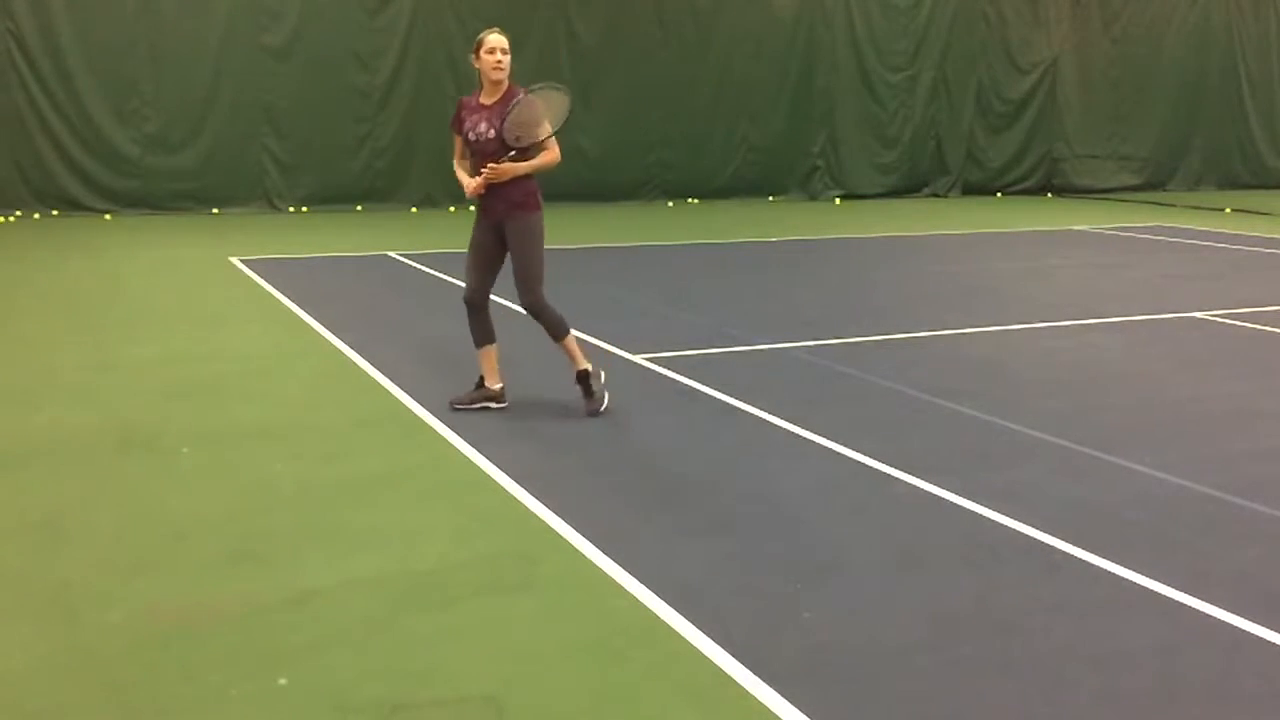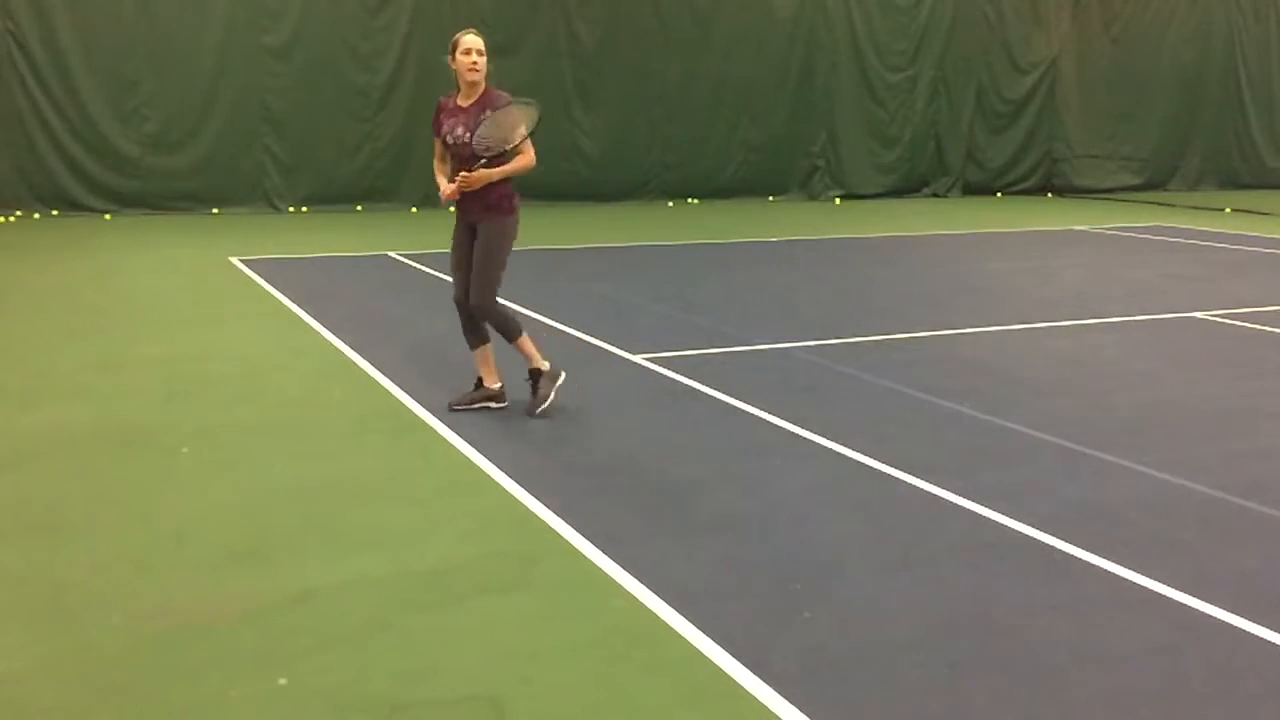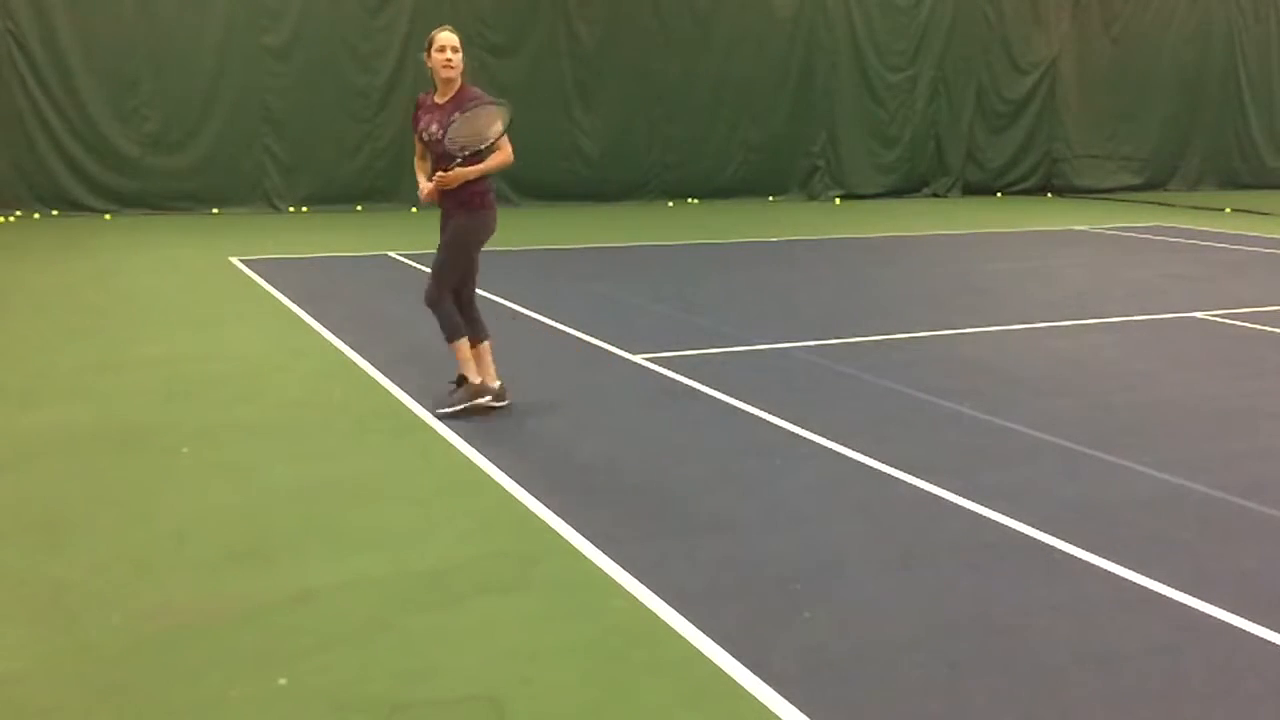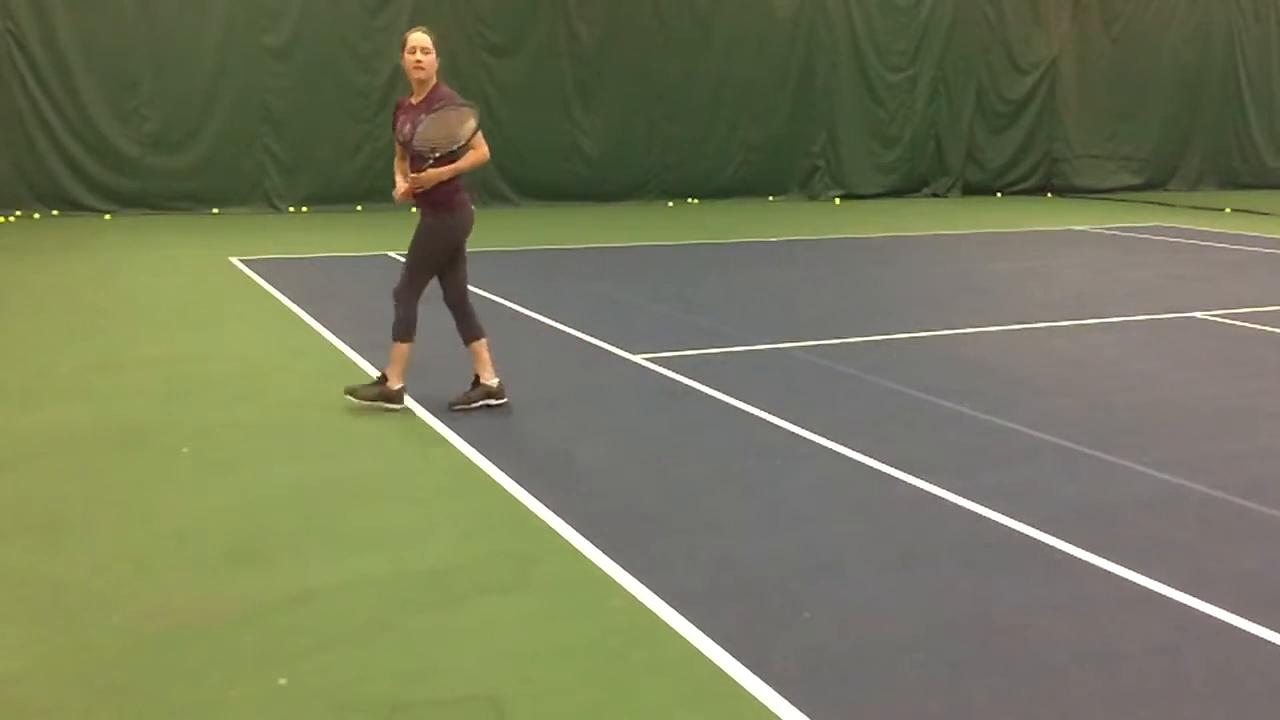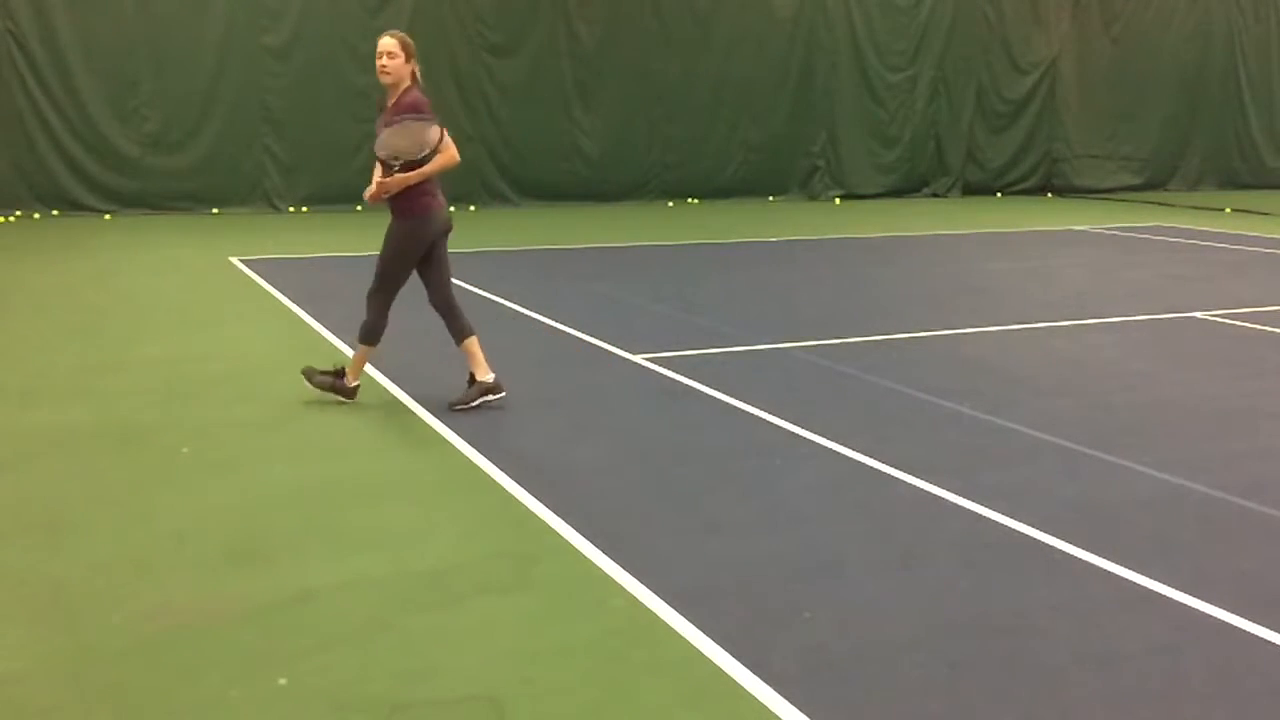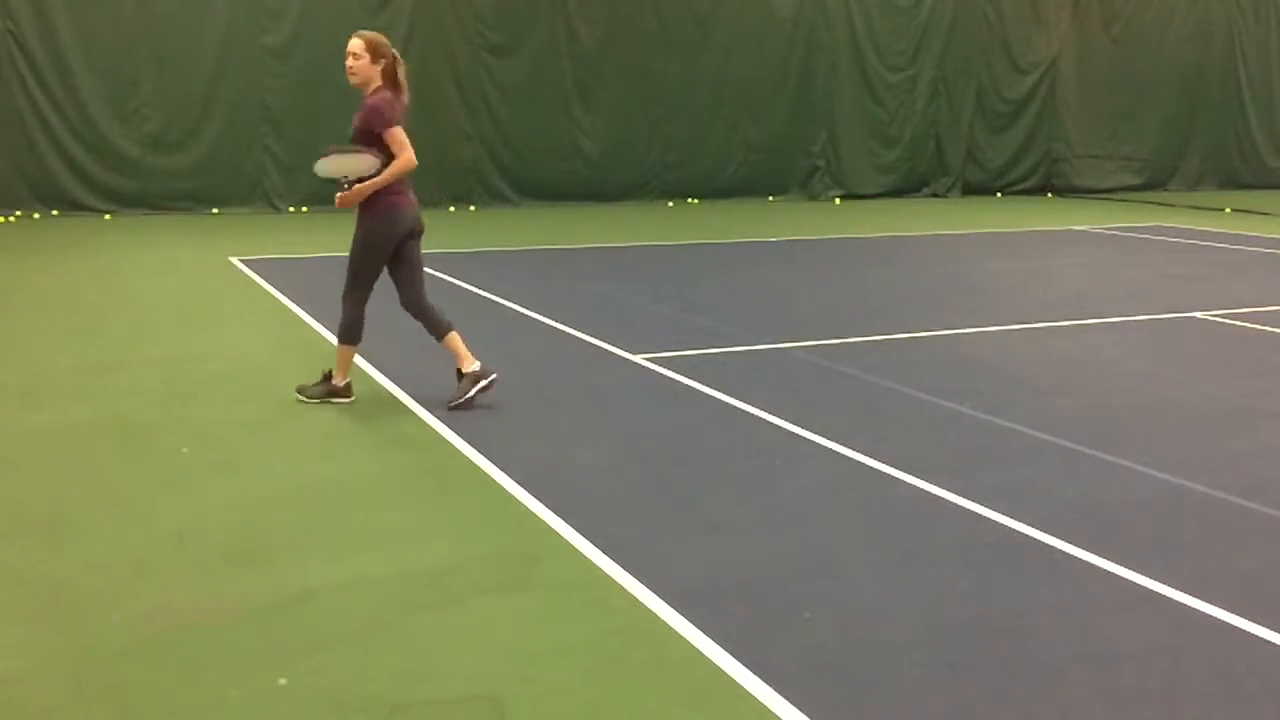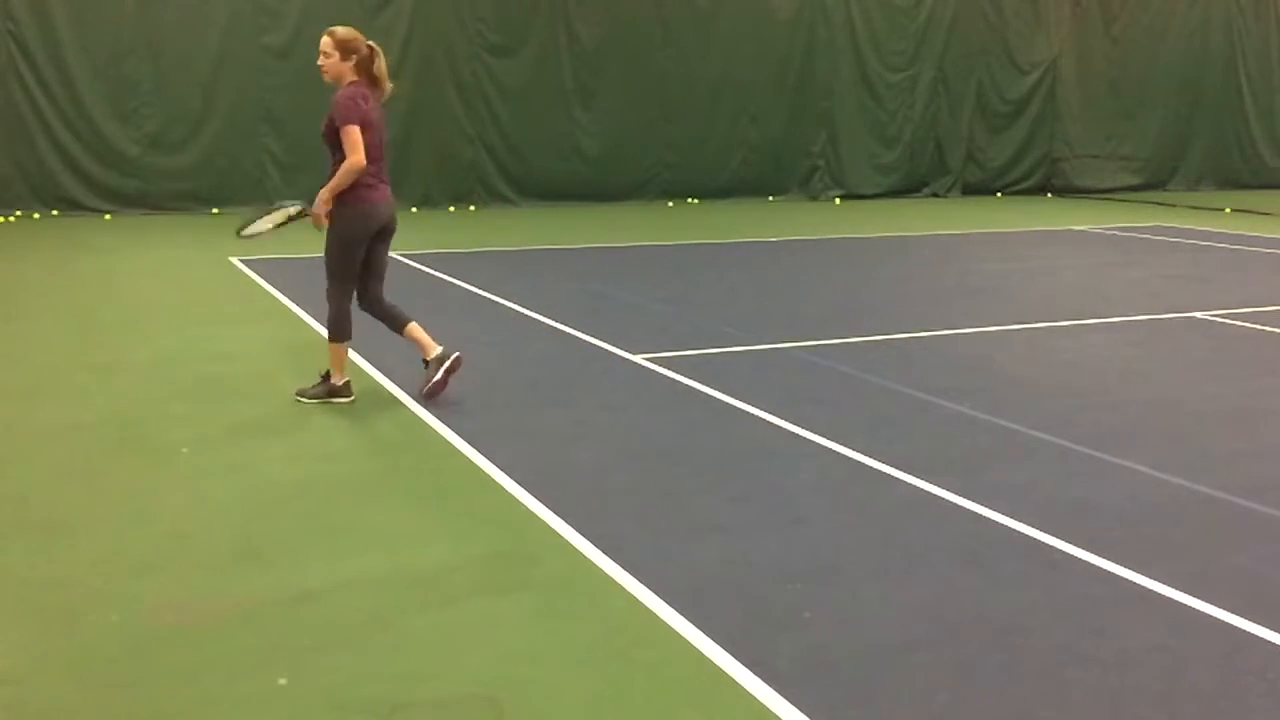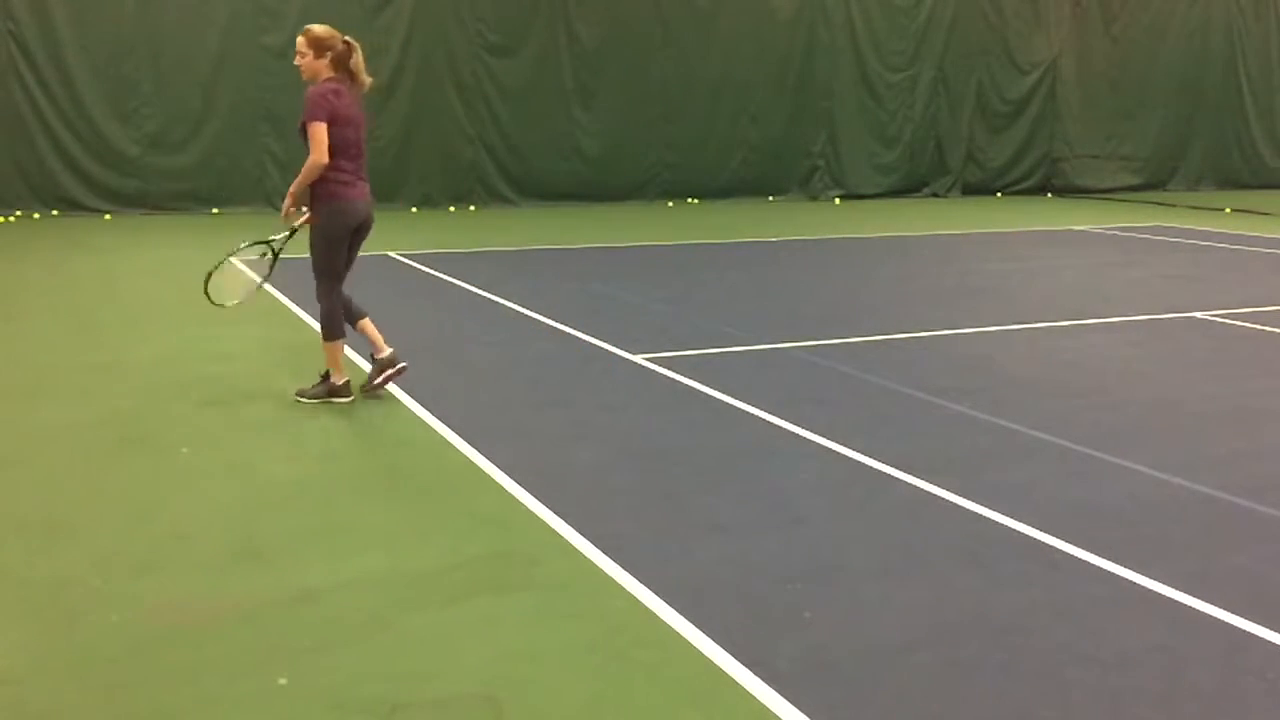
dt=0.1s
person 1, frame 1
right shoulder: (466, 106)
left elbow: (554, 155)
right elbow: (459, 159)
left wrist: (515, 170)
right wrist: (467, 182)
left hip: (522, 213)
right hip: (487, 216)
left knee: (533, 300)
right knee: (473, 298)
left ankle: (587, 373)
right ankle: (491, 386)
person 1, frame 2
left shoulder: (499, 104)
right shoulder: (444, 108)
left elbow: (528, 159)
right elbow: (440, 160)
left wrist: (489, 176)
right wrist: (444, 186)
left hip: (497, 215)
right hip: (466, 217)
left knee: (482, 302)
right knee: (463, 300)
left ankle: (543, 370)
right ankle: (490, 386)
person 1, frame 3
left shoulder: (474, 100)
right shoulder: (424, 105)
left elbow: (506, 155)
right elbow: (421, 157)
left wrist: (465, 174)
right wrist: (425, 183)
left hip: (473, 212)
right hip: (452, 213)
left knee: (437, 295)
right knee: (460, 298)
left ankle: (472, 382)
right ankle: (490, 384)
person 1, frame 4
left shoulder: (446, 100)
right shoulder: (404, 106)
left elbow: (481, 153)
right elbow: (402, 157)
left wrist: (439, 175)
right wrist: (402, 182)
left hip: (447, 213)
right hip: (436, 213)
left knee: (405, 294)
right knee: (456, 297)
left ankle: (392, 385)
right ankle: (489, 383)
person 1, frame 5
left shoulder: (415, 104)
right shoulder: (393, 106)
left elbow: (451, 156)
left wrist: (403, 181)
right wrist: (378, 181)
left hip: (415, 217)
right hip: (430, 214)
left knee: (379, 298)
right knee: (443, 299)
left ankle: (349, 380)
right ankle: (484, 379)
person 1, frame 6
left shoulder: (377, 105)
right shoulder: (378, 103)
left elbow: (407, 160)
left wrist: (366, 189)
right wrist: (353, 189)
left hip: (382, 216)
right hip: (404, 213)
left knee: (354, 297)
right knee: (415, 300)
left ankle: (340, 382)
right ankle: (472, 368)
person 1, frame 7
left shoulder: (345, 99)
right shoulder: (368, 96)
left elbow: (356, 161)
left wrist: (325, 197)
right wrist: (334, 199)
left hip: (357, 208)
right hip: (383, 205)
left knee: (338, 295)
right knee: (372, 297)
left ankle: (337, 380)
right ankle: (437, 354)
person 1, frame 8
left shoulder: (318, 95)
right shoulder: (350, 95)
left elbow: (319, 159)
left wrist: (292, 193)
left hip: (335, 205)
right hip: (361, 203)
left knee: (327, 293)
right knee: (333, 290)
left ankle: (337, 380)
right ankle: (384, 353)
